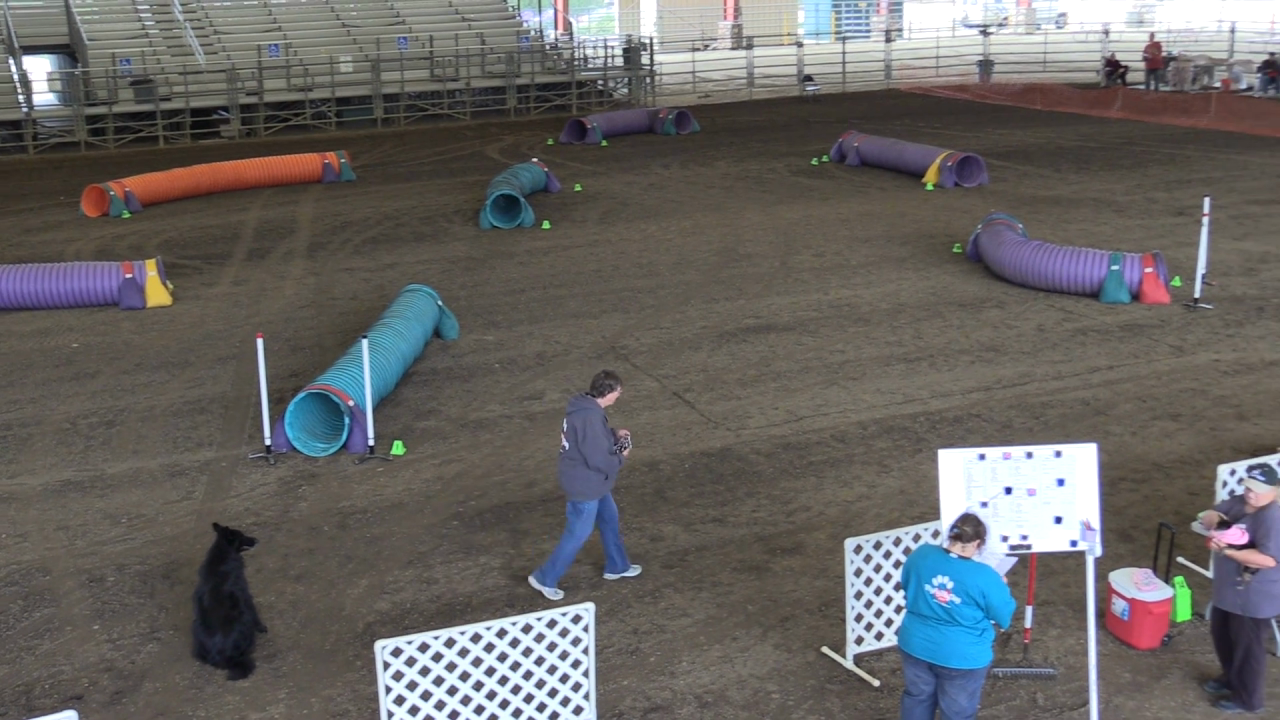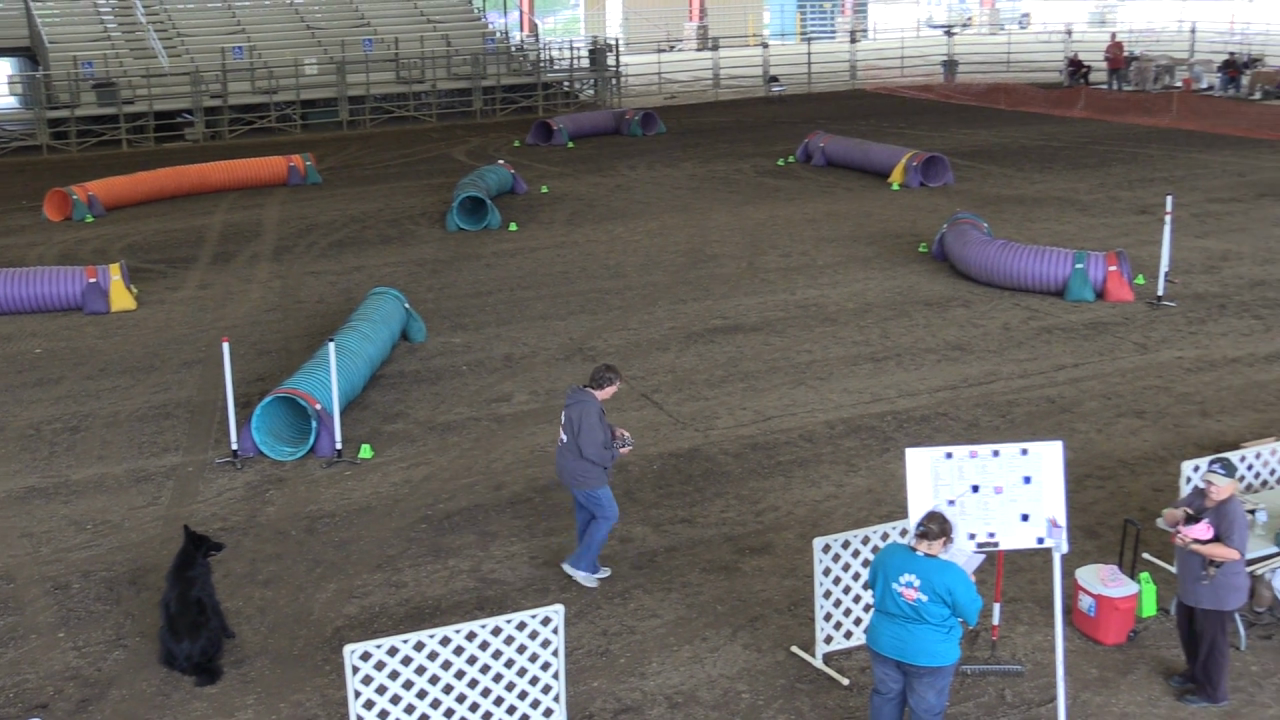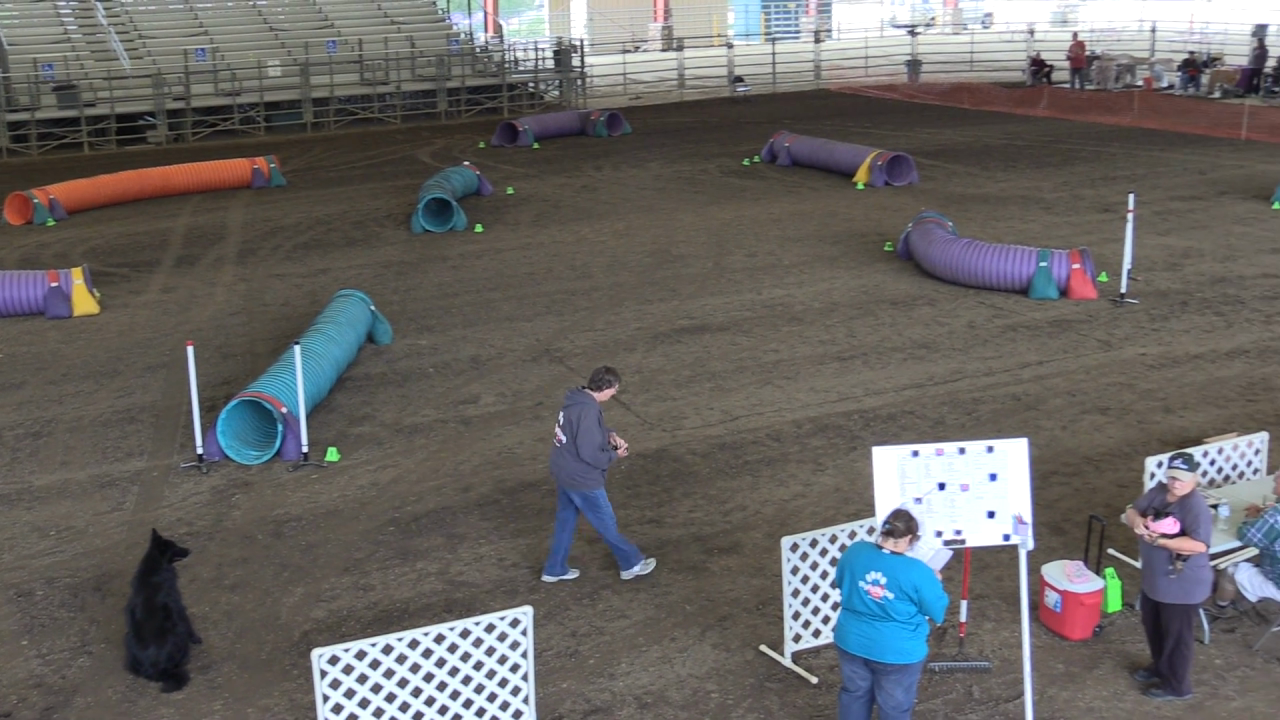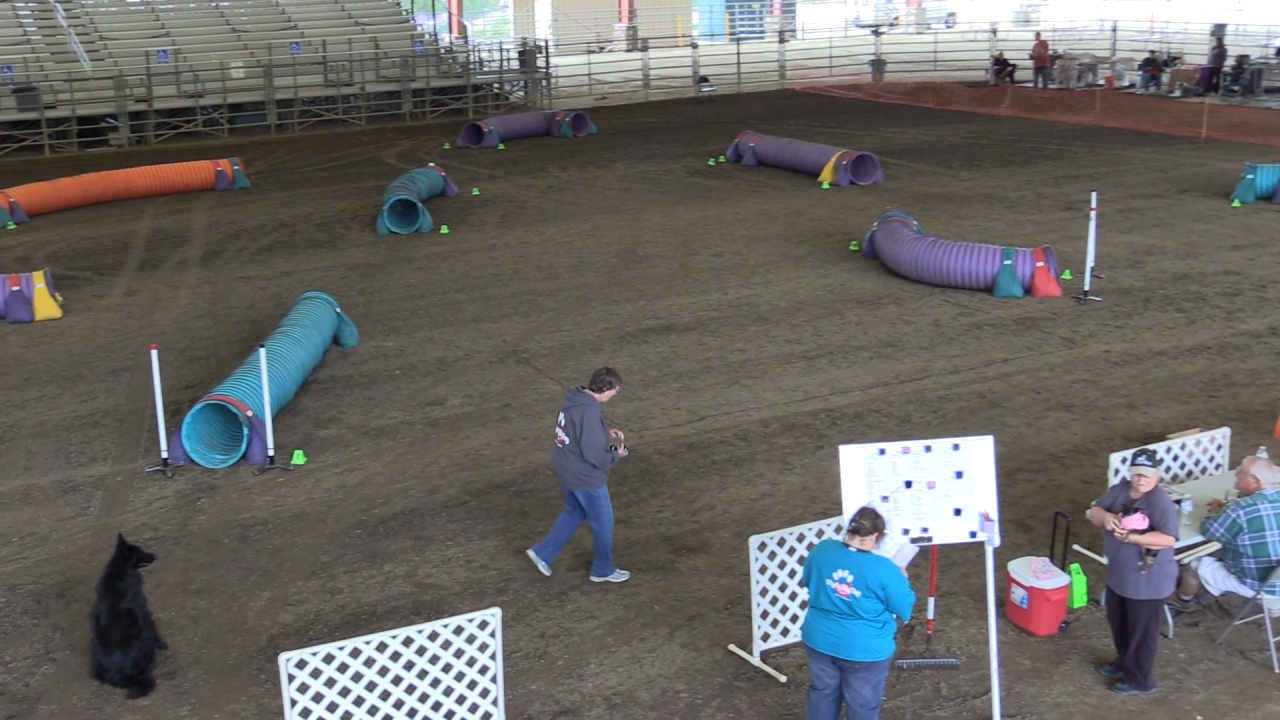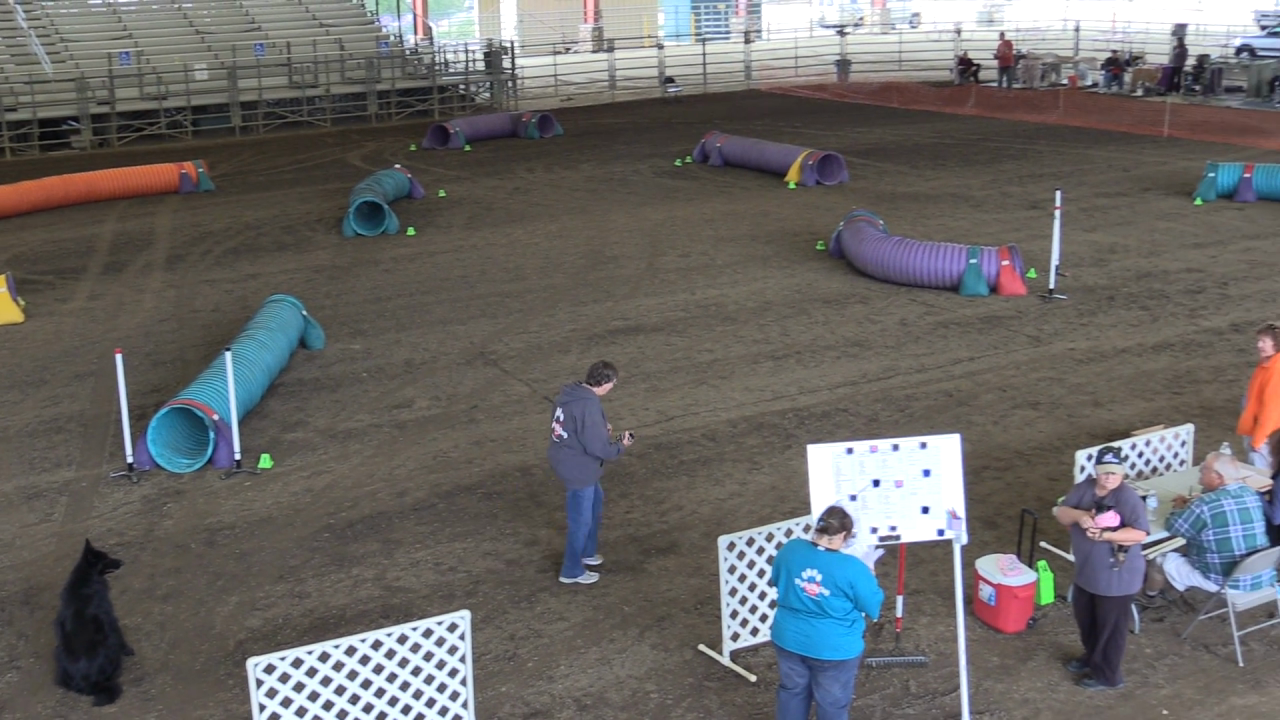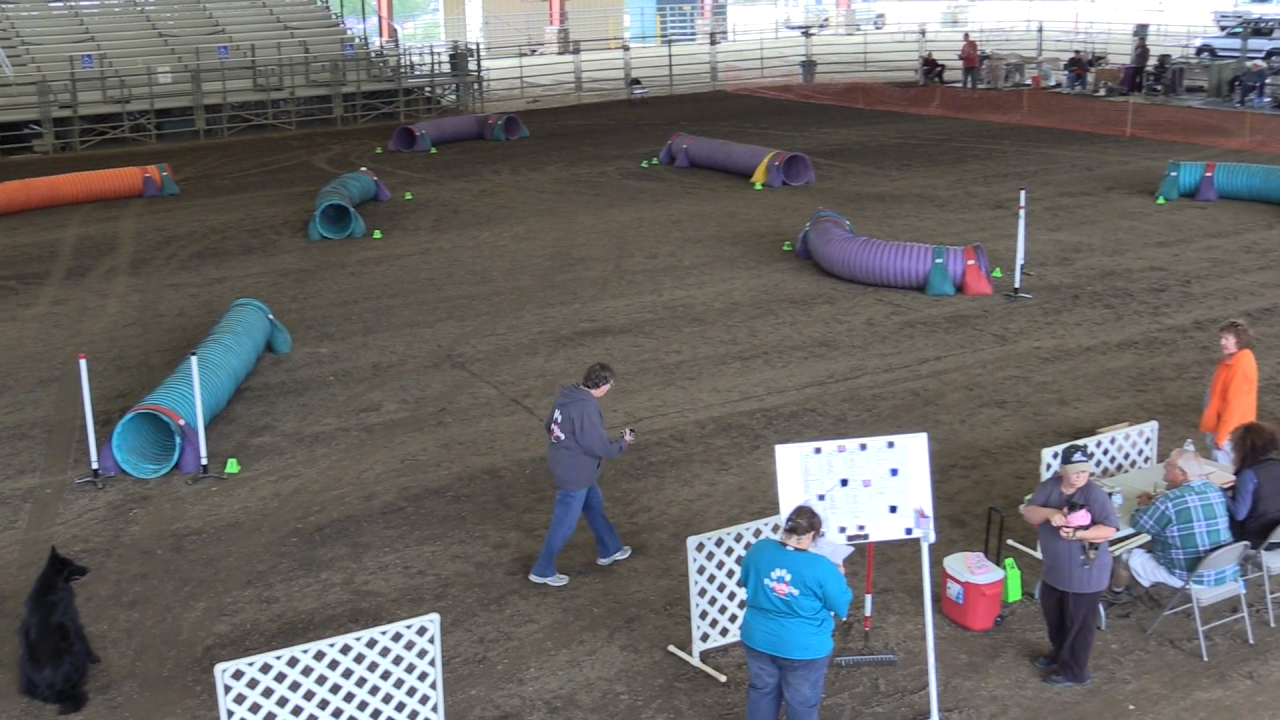
dt=0.2s
person 1, frame 1
right shoulder: (1238, 502)
right elbow: (1205, 519)
left wrist: (1226, 550)
right wrist: (1212, 518)
left hip: (1254, 598)
right hip: (1227, 589)
left knee: (1247, 646)
right knee: (1221, 635)
left ankle: (1247, 699)
right ankle: (1231, 678)
person 1, frame 2
left shoulder: (1232, 512)
right shoulder: (1197, 496)
left elbow: (1232, 552)
right elbow: (1167, 516)
left wrist: (1193, 545)
right wrist: (1176, 515)
left hip: (1218, 591)
right hip: (1191, 584)
left knee: (1211, 640)
right knee: (1187, 630)
left ankle: (1212, 692)
right ankle: (1195, 672)
person 1, frame 3
left shoulder: (1195, 506)
right shoulder: (1158, 492)
left elbow: (1199, 544)
right elbow: (1132, 511)
left wrist: (1160, 540)
right wrist: (1135, 519)
left hip: (1182, 585)
right hip: (1155, 578)
left knee: (1177, 634)
right knee: (1153, 626)
left ankle: (1176, 685)
right ankle: (1160, 666)
person 1, frame 4
left shoulder: (1161, 501)
right shoulder: (1120, 489)
left elbow: (1168, 538)
right elbow: (1094, 512)
left wrist: (1131, 537)
right wrist: (1105, 517)
left hip: (1148, 580)
right hip: (1119, 574)
left knee: (1142, 630)
right knee: (1118, 621)
left ankle: (1140, 679)
right ankle: (1125, 660)
person 1, frame 5
left shoulder: (1128, 497)
right shoulder: (1084, 488)
left elbow: (1139, 533)
right elbow: (1061, 513)
left wrist: (1105, 535)
right wrist: (1078, 515)
left hip: (1117, 576)
right hip: (1087, 571)
left knee: (1110, 626)
right knee: (1085, 617)
left ankle: (1107, 675)
right ankle: (1092, 656)
person 1, frame 6
left shoulder: (1095, 495)
right shoulder: (1049, 486)
left elbow: (1109, 529)
right elbow: (1028, 513)
left wrist: (1077, 534)
right wrist: (1048, 513)
left hip: (1085, 573)
right hip: (1054, 568)
left knee: (1079, 622)
right knee: (1053, 613)
left ankle: (1074, 671)
right ankle: (1059, 652)
person 2, frame 1
left shoulder: (583, 406)
right shoulder: (591, 417)
right elbow: (598, 459)
left wrist: (614, 434)
right wrist: (620, 458)
left hip: (585, 479)
right hip: (585, 483)
left knee: (609, 519)
right knee: (578, 532)
left ankle: (617, 566)
right ankle: (545, 579)
person 2, frame 2
left shoulder: (580, 399)
right shoulder: (587, 409)
right elbow: (592, 451)
left wrist: (613, 431)
right wrist: (616, 453)
left hip: (574, 470)
right hip: (585, 475)
left knee: (587, 518)
right knee: (609, 515)
left ankle: (588, 566)
right ankle: (580, 565)
person 2, frame 3
left shoulder: (577, 400)
right shoulder: (587, 411)
right elbow: (590, 454)
left wrist: (609, 435)
right wrist: (614, 455)
left hip: (565, 471)
right hip: (581, 477)
left knee: (566, 518)
right knee: (605, 520)
left ankle: (554, 569)
right ankle: (631, 563)
person 2, frame 4
left shoulder: (575, 399)
right shoulder: (589, 412)
right elbow: (594, 455)
left wrist: (606, 432)
right wrist: (616, 455)
left hip: (566, 469)
right hip: (586, 476)
left knee: (575, 513)
right knee: (603, 520)
left ankle: (542, 553)
right ankle: (603, 570)
person 2, frame 5
left shoulder: (570, 393)
right shoulder: (589, 406)
right elbow: (599, 448)
left wrist: (600, 427)
right wrist: (621, 445)
left hip: (564, 461)
right hip: (578, 469)
left knee: (595, 502)
right knee: (580, 518)
left ankle: (586, 552)
right ankle: (571, 571)
person 2, frame 6
left shoulder: (568, 396)
right shoulder: (586, 408)
left elbow: (555, 427)
right elbow: (599, 448)
right wrist: (623, 443)
left hip: (563, 463)
right hip: (575, 471)
left knee: (595, 506)
right knee: (565, 521)
left ankle: (610, 550)
right ankle: (543, 571)
person 3, frame 1
left shoulder: (921, 555)
right shoulder: (985, 577)
left elbow: (907, 587)
right elbow: (1004, 618)
right wrist: (1001, 587)
left hip: (916, 646)
right hip: (961, 658)
left knee: (917, 697)
person 3, frame 2
left shoulder: (888, 553)
right shoulder: (951, 574)
left elbow: (874, 585)
right elbow: (971, 615)
right wrist: (969, 585)
left hip: (885, 644)
right hip: (929, 656)
left knee: (886, 695)
person 3, frame 3
left shoulder: (855, 552)
right shoulder: (917, 572)
left elbow: (840, 583)
right elbow: (937, 613)
right wrist: (935, 583)
left hip: (852, 642)
right hip: (896, 653)
left knee: (854, 693)
person 3, frame 4
left shoulder: (822, 550)
right shoulder: (884, 569)
left elbow: (808, 582)
right elbow: (904, 611)
right wrist: (902, 580)
left hip: (820, 640)
right hip: (864, 651)
left knee: (822, 691)
person 3, frame 5
left shoulder: (790, 549)
right shoulder: (852, 568)
left elbow: (776, 581)
right elbow: (873, 609)
right wrist: (870, 579)
left hip: (789, 639)
right hip: (833, 650)
left knee: (792, 691)
person 3, frame 6
left shoulder: (759, 550)
right shoulder: (821, 567)
left elbow: (745, 581)
right elbow: (842, 608)
right wrist: (839, 577)
left hip: (758, 639)
right hip: (803, 649)
left knee: (762, 690)
right knee: (802, 703)
